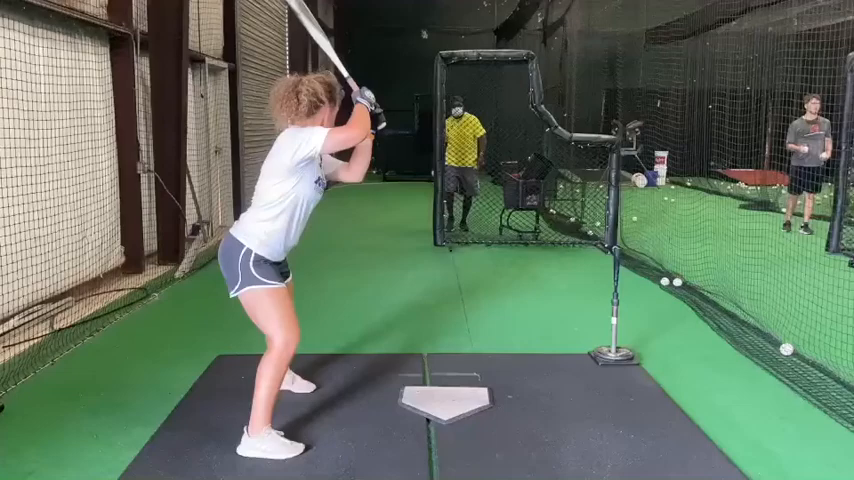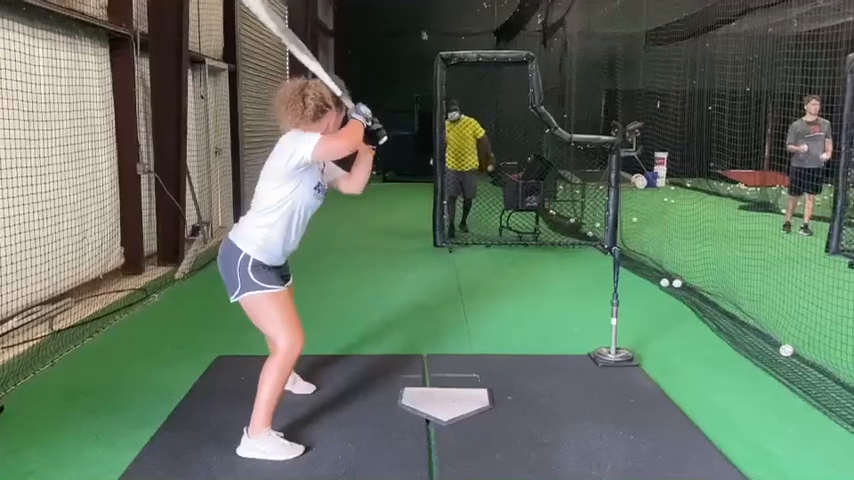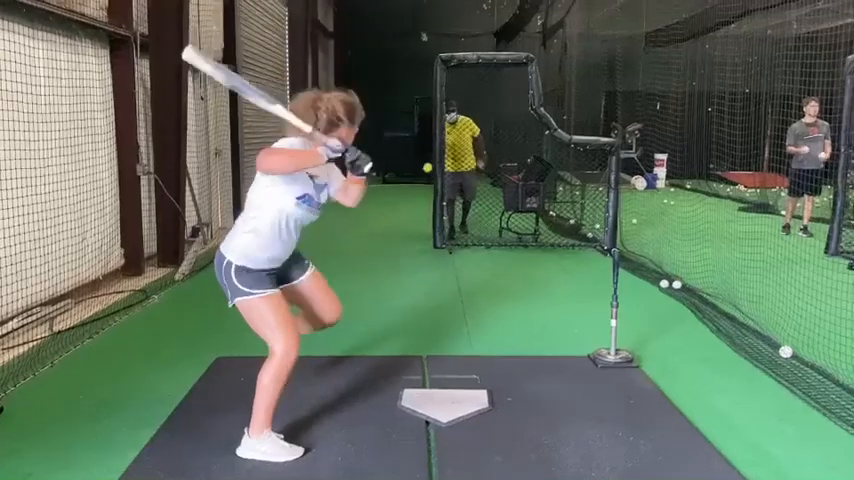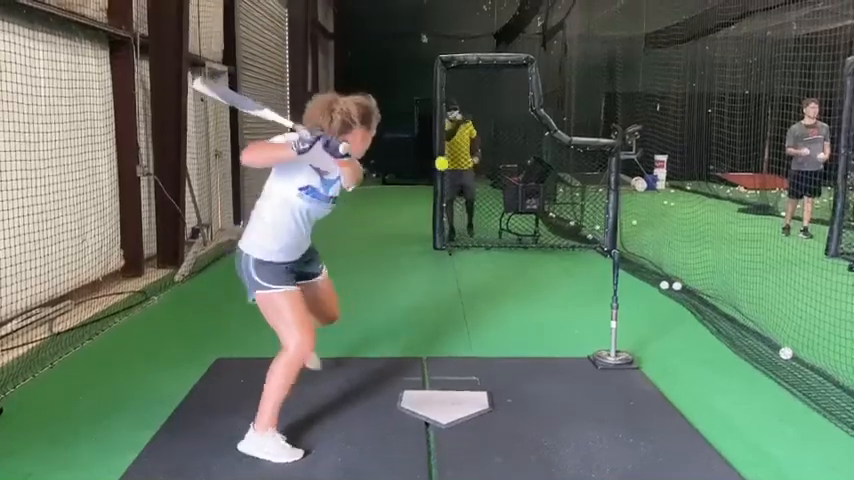
dt=0.3s
person 1, frame 1
left shoulder: (313, 153)
right shoulder: (297, 139)
left elbow: (353, 173)
right elbow: (354, 132)
left wrist: (370, 131)
right wrist: (363, 103)
left hip: (268, 252)
right hip: (248, 253)
left knee: (282, 323)
right knee: (285, 338)
left ankle: (281, 374)
right ankle: (257, 435)
person 1, frame 2
left shoulder: (315, 158)
right shoulder: (296, 143)
left elbow: (354, 185)
right elbow: (344, 143)
left wrist: (369, 143)
right wrist: (359, 118)
left hip: (268, 257)
right hip: (246, 258)
left knee: (283, 327)
right knee: (290, 341)
left ankle: (283, 375)
right ankle: (256, 436)
person 1, frame 3
left shoulder: (329, 165)
right shoulder: (294, 148)
left elbow: (352, 199)
right elbow: (265, 162)
left wrist: (357, 171)
right wrist: (326, 153)
left hip: (283, 258)
right hip: (243, 263)
left knee: (330, 314)
right knee: (286, 346)
left ankle: (295, 317)
right ankle: (256, 437)
person 1, frame 4
left shoulder: (341, 159)
right shoulder: (299, 143)
left elbow: (354, 178)
right elbow: (248, 156)
left wrist: (339, 154)
right wrist: (298, 146)
left hip: (299, 253)
right hip: (262, 259)
left knee: (328, 314)
right knee: (298, 343)
right ankle: (261, 434)
person 2, frame 1
left shoulder: (825, 123)
right shoulder: (796, 124)
left elbow: (828, 140)
right elbow: (788, 145)
left wrist: (828, 152)
right wrist: (798, 148)
left hip: (816, 165)
right hip: (798, 164)
left knee: (811, 195)
right knee: (794, 194)
left ankle: (805, 224)
right ankle: (787, 221)
person 2, frame 2
left shoulder: (825, 124)
right shoulder: (796, 125)
left elbow: (828, 141)
right elbow: (789, 146)
left wrist: (828, 153)
right wrist: (798, 148)
left hip: (816, 166)
right hip: (799, 166)
left knee: (811, 196)
right knee: (794, 196)
left ankle: (805, 225)
right ankle: (787, 222)
person 2, frame 3
left shoulder: (824, 126)
right shoulder: (795, 127)
left elbow: (828, 143)
right elbow: (788, 148)
left wrist: (827, 154)
right wrist: (798, 150)
left hip: (816, 167)
right hip: (798, 167)
left knee: (810, 197)
right knee: (793, 197)
left ankle: (804, 227)
right ankle: (787, 224)
person 2, frame 4
left shoulder: (824, 127)
right shoulder: (795, 129)
left elbow: (827, 145)
right elbow: (788, 149)
left wrist: (826, 155)
right wrist: (799, 152)
left hip: (816, 169)
right hip: (798, 169)
left knee: (810, 199)
right knee: (793, 199)
left ankle: (805, 228)
right ankle: (786, 225)
person 3, frame 1
left shoulder: (472, 120)
right shoulder: (447, 123)
left elbow: (482, 138)
right elbow: (444, 143)
left wrist: (481, 156)
left hip: (469, 164)
right hip: (451, 164)
left knee: (468, 195)
right knee: (448, 192)
left ankle: (463, 221)
right ankle: (450, 217)
person 3, frame 2
left shoulder: (471, 122)
right shoulder: (445, 126)
left elbow: (483, 139)
left wrist: (489, 158)
left hip: (469, 167)
right hip: (451, 167)
left knee: (468, 197)
right knee: (451, 197)
left ankle: (463, 222)
right ankle: (451, 225)
person 3, frame 3
left shoulder: (468, 122)
left elbow: (478, 137)
left wrist: (481, 157)
left hip: (469, 167)
right hip: (450, 169)
left knee: (468, 198)
right knee: (450, 199)
left ankle: (463, 222)
right ankle: (451, 227)
person 3, frame 4
left shoulder: (467, 122)
right shoulder: (443, 124)
left elbow: (474, 138)
right elbow: (447, 137)
left wrist: (475, 154)
right wrist: (458, 124)
left hip: (467, 166)
right hip: (450, 168)
left knee: (470, 198)
right knee: (449, 200)
left ankle: (470, 224)
right ankle: (451, 229)
